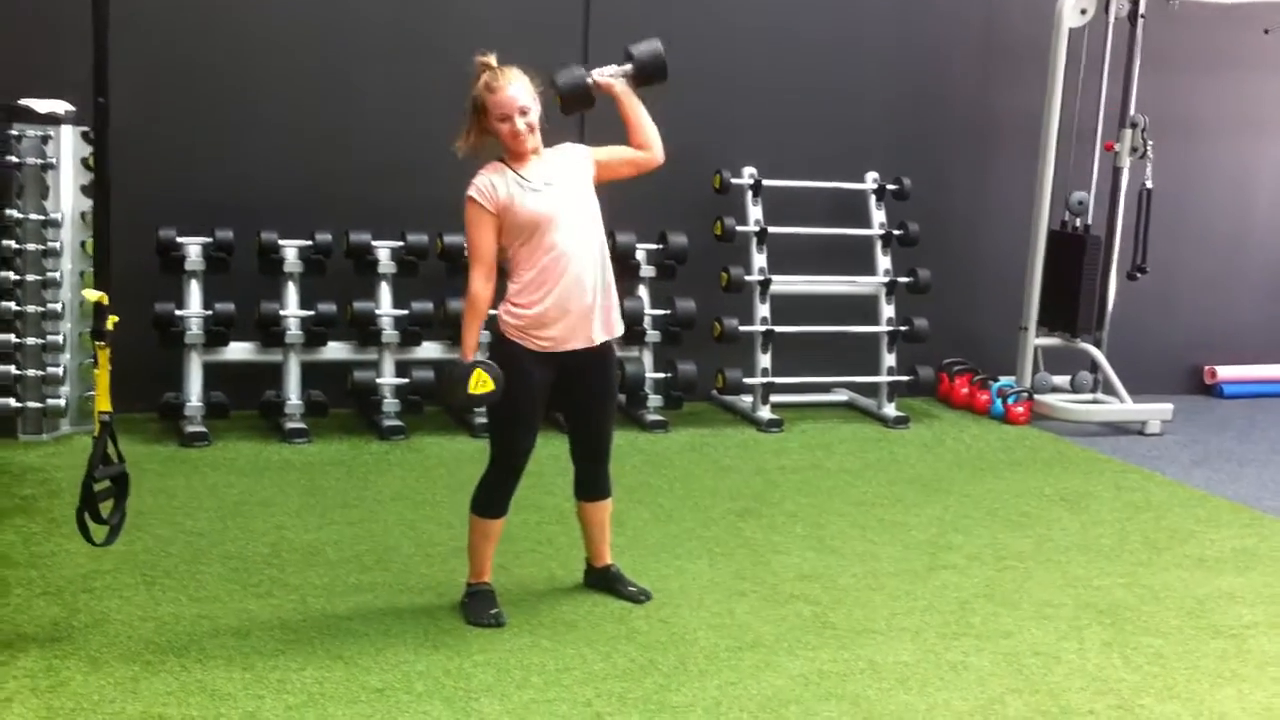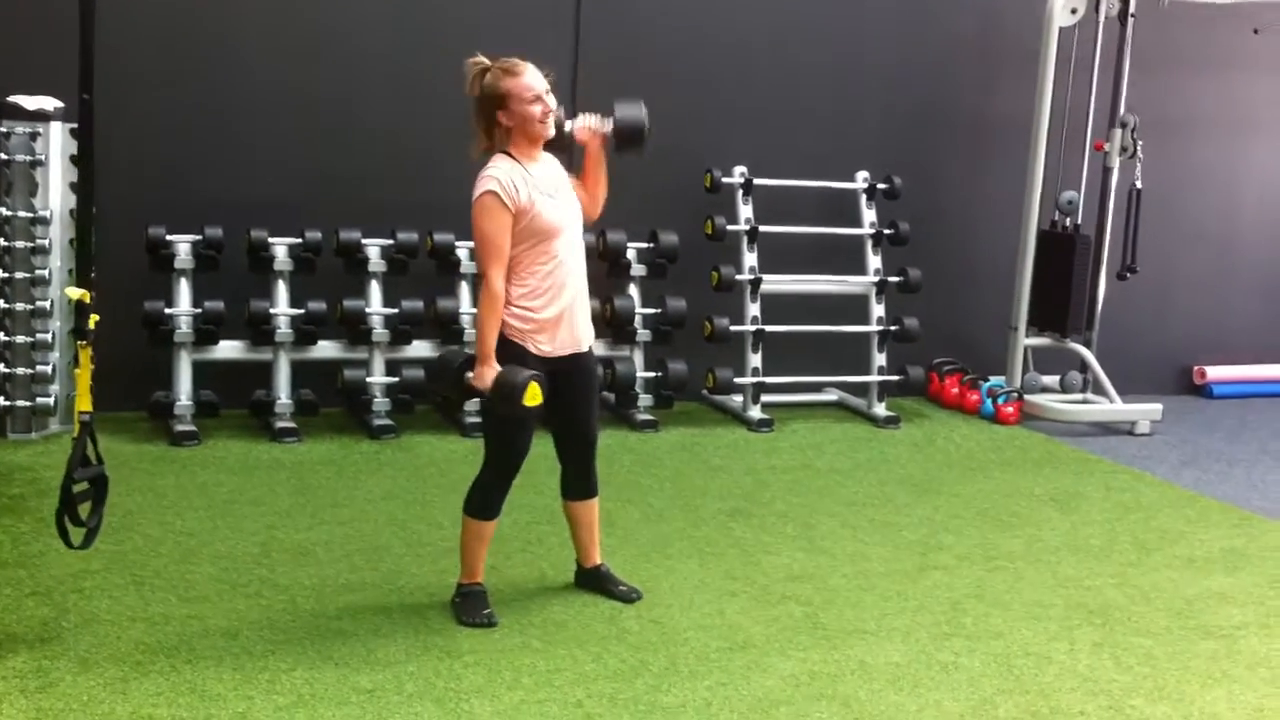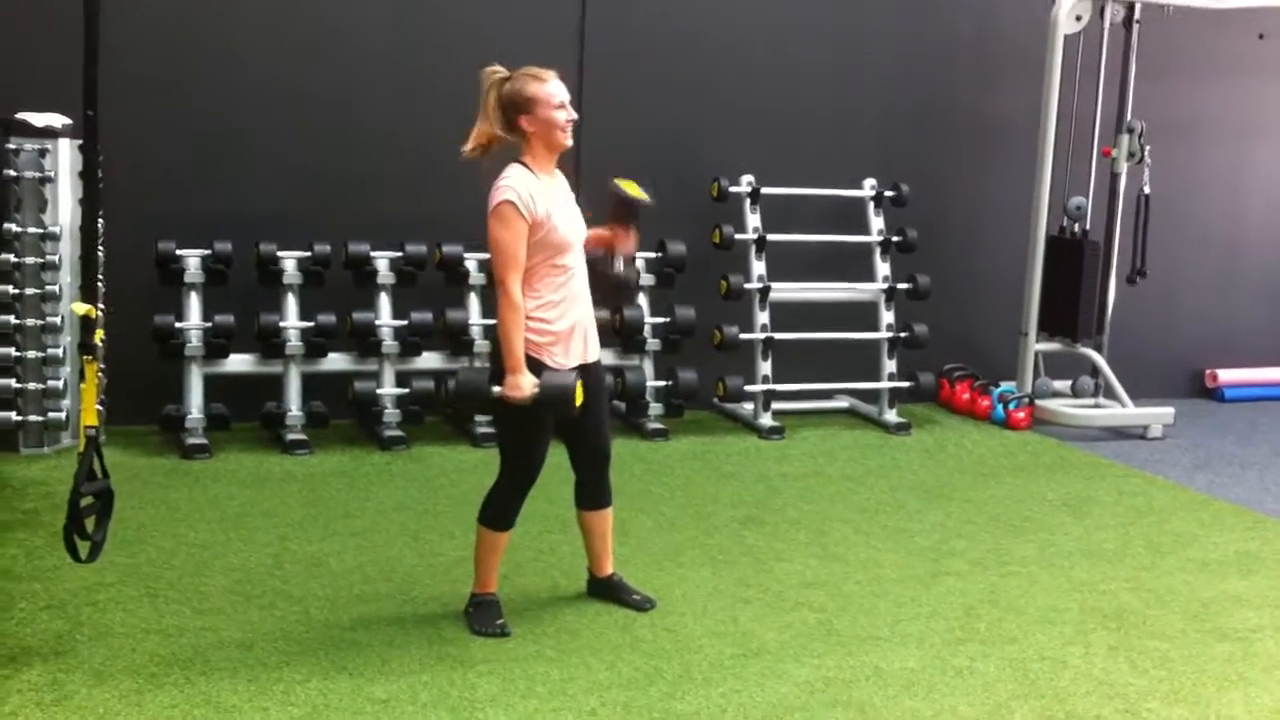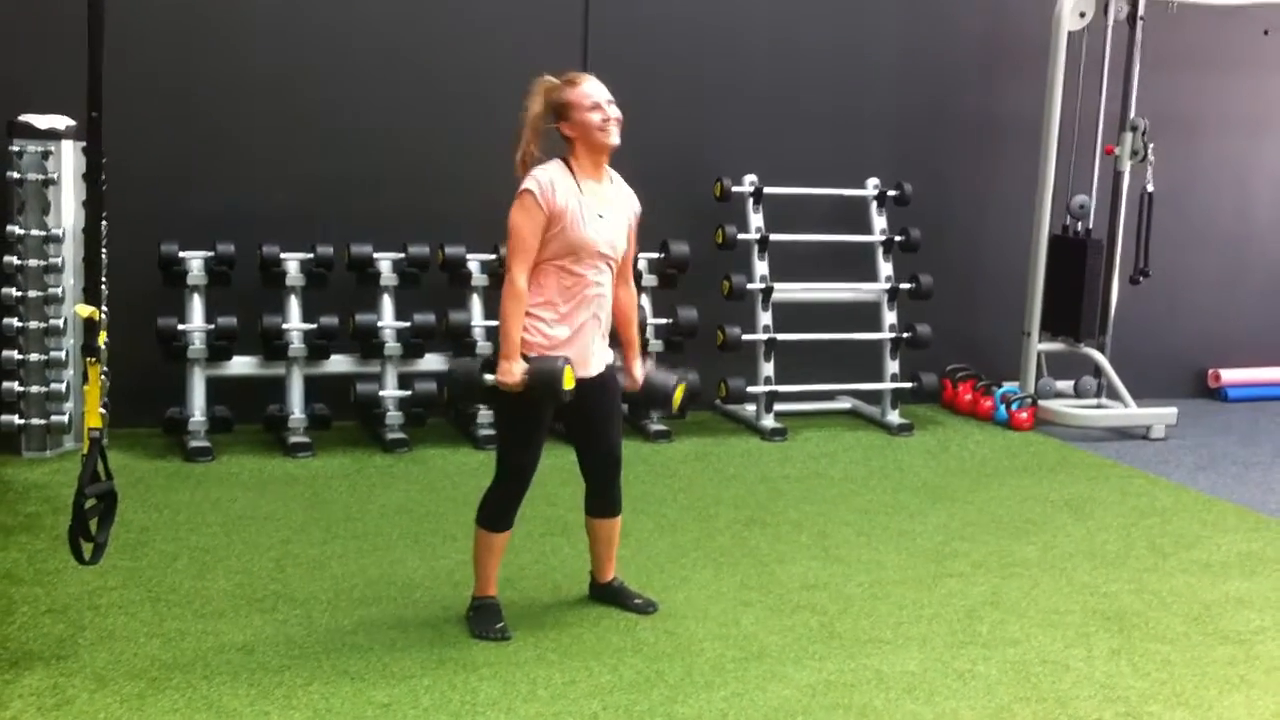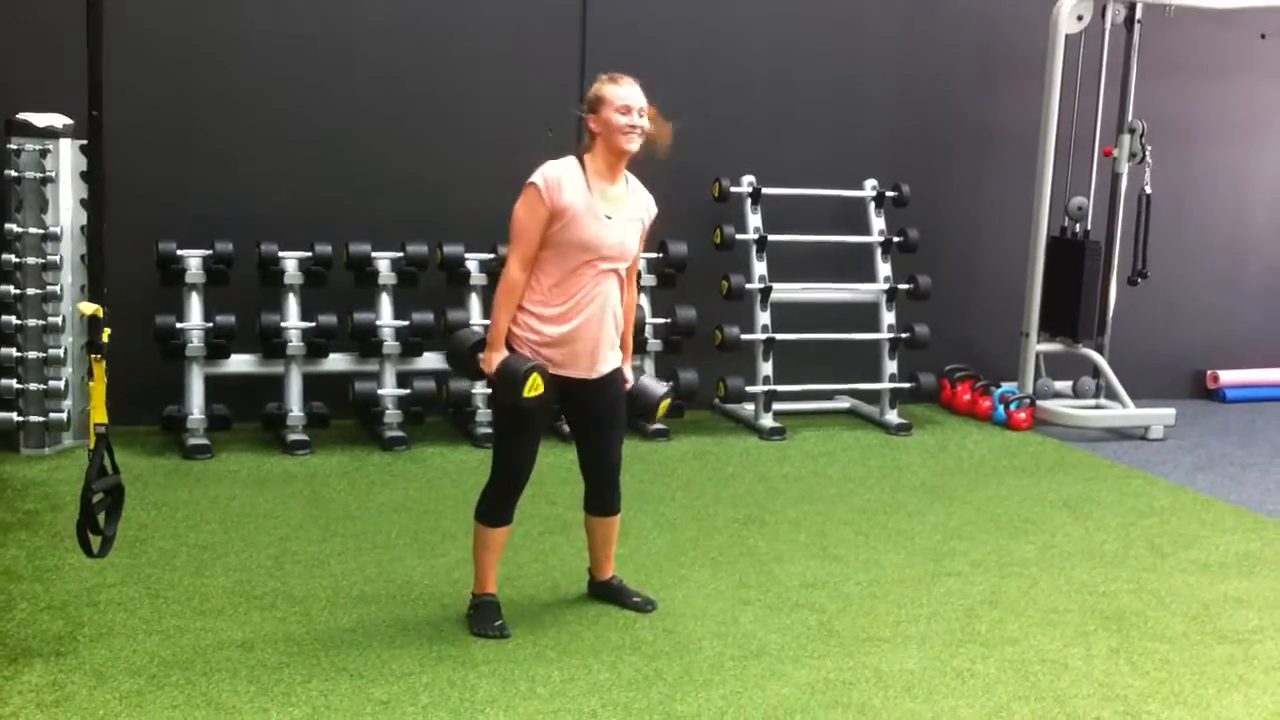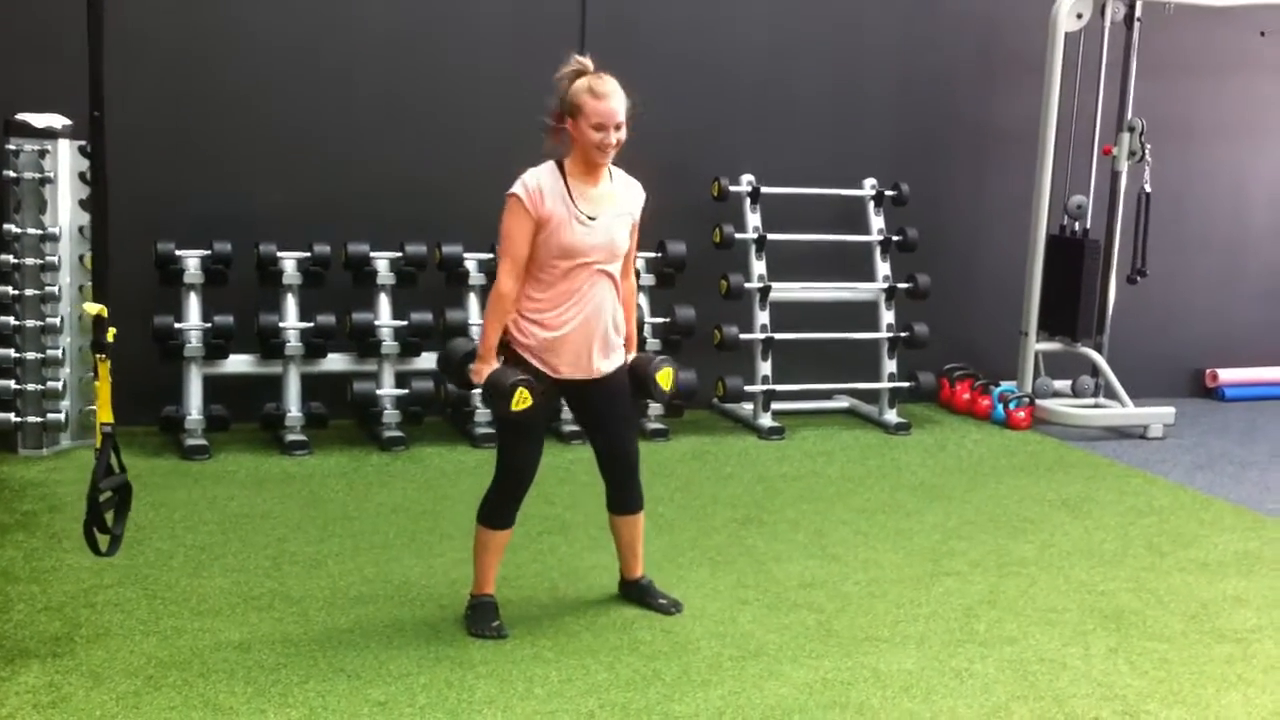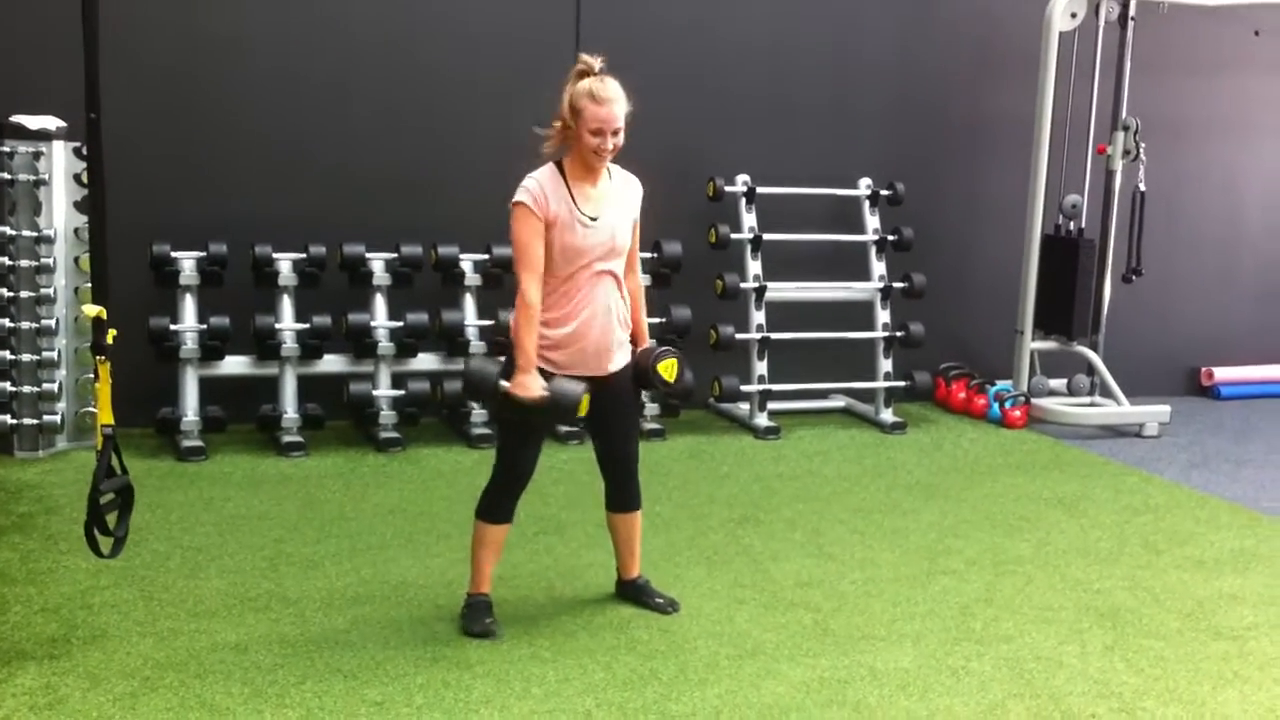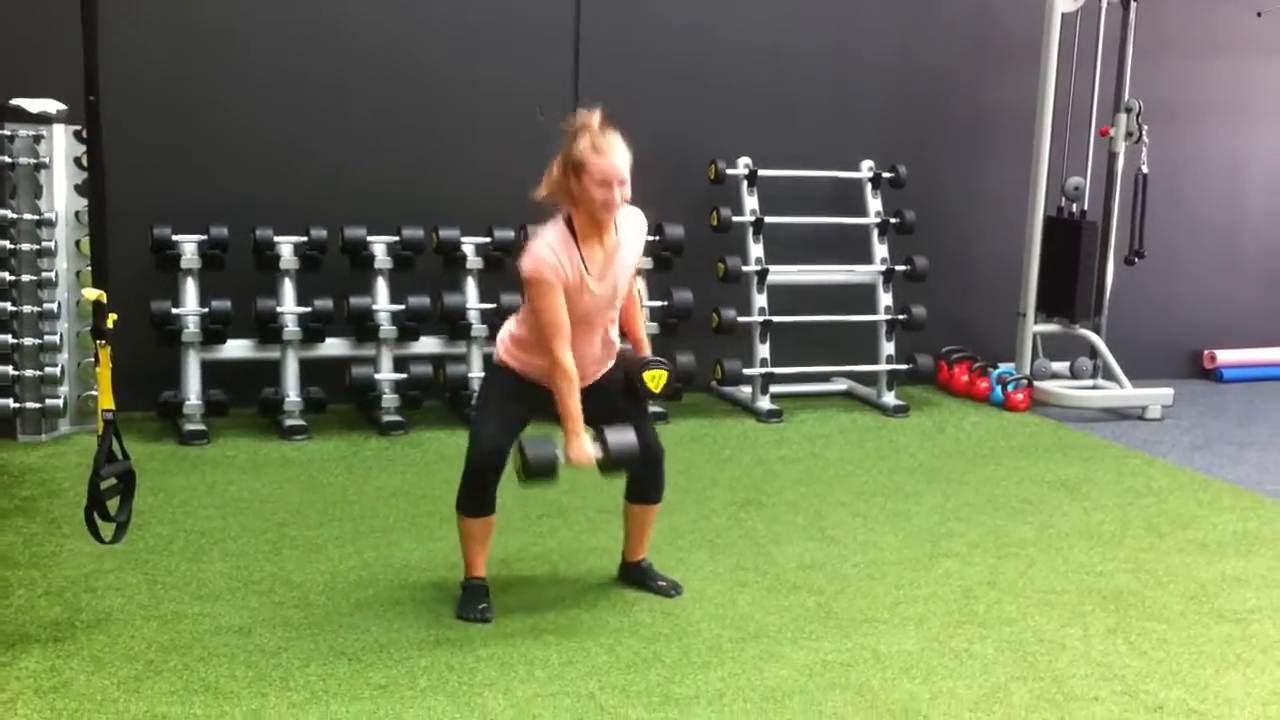
dt=0.3s
person 1, frame 1
left shoulder: (572, 158)
right shoulder: (488, 187)
left elbow: (649, 155)
right elbow: (480, 279)
left wrist: (621, 92)
right wrist: (468, 356)
left hip: (592, 339)
right hip: (525, 346)
left knee: (594, 456)
right knee: (507, 465)
left ankle: (601, 566)
right ankle: (478, 586)
person 1, frame 2
left shoulder: (549, 165)
right shoulder: (498, 181)
left elbow: (591, 208)
right elbow: (493, 278)
left wrist: (594, 146)
right wrist: (485, 359)
left hip: (573, 342)
right hip: (522, 347)
left knee: (582, 455)
right knee: (502, 466)
left ankle: (590, 566)
right ankle: (470, 585)
person 1, frame 3
left shoulder: (557, 178)
right shoulder: (514, 190)
right elbow: (509, 286)
left wrist: (608, 238)
right wrist: (515, 370)
left hip: (580, 352)
right hip: (535, 359)
left knee: (595, 464)
right knee: (518, 477)
left ankle: (603, 575)
right ankle: (483, 595)
person 1, frame 4
left shoulder: (625, 197)
right shoulder: (544, 186)
right elbow: (517, 276)
left wrist: (634, 354)
right wrist: (510, 357)
left hip: (593, 360)
right hip: (536, 359)
left knee: (607, 471)
right knee: (513, 478)
left ankle: (605, 580)
right ankle: (484, 599)
person 1, frame 5
left shoulder: (641, 202)
right shoulder: (552, 181)
right elbow: (517, 269)
left wrist: (627, 357)
right wrist: (496, 345)
left hip: (598, 362)
right hip: (534, 357)
left knee: (605, 472)
right knee: (509, 475)
left ankle: (602, 577)
right ankle: (483, 596)
person 1, frame 6
left shoulder: (629, 192)
right shoulder: (534, 189)
right elbow: (508, 280)
left wrist: (633, 348)
right wrist: (486, 356)
left hip: (603, 361)
right hip: (535, 361)
left knee: (623, 469)
right knee: (513, 479)
left ankle: (633, 579)
right ankle: (482, 598)
person 1, frame 7
left shoulder: (629, 189)
right shoulder: (537, 191)
right elbow: (530, 287)
left wrist: (644, 342)
right wrist: (525, 369)
left hip: (610, 360)
right hip: (541, 357)
left knee: (623, 467)
right knee: (512, 475)
left ankle: (630, 579)
right ankle: (478, 597)
person 1, frame 8
left shoulder: (633, 223)
right shoulder: (547, 252)
right elbow: (557, 352)
left wrist: (643, 354)
right wrist: (574, 434)
left hip: (598, 366)
right hip: (524, 371)
left knee: (649, 453)
right knee: (485, 458)
left ankle: (634, 563)
right ankle: (475, 580)
